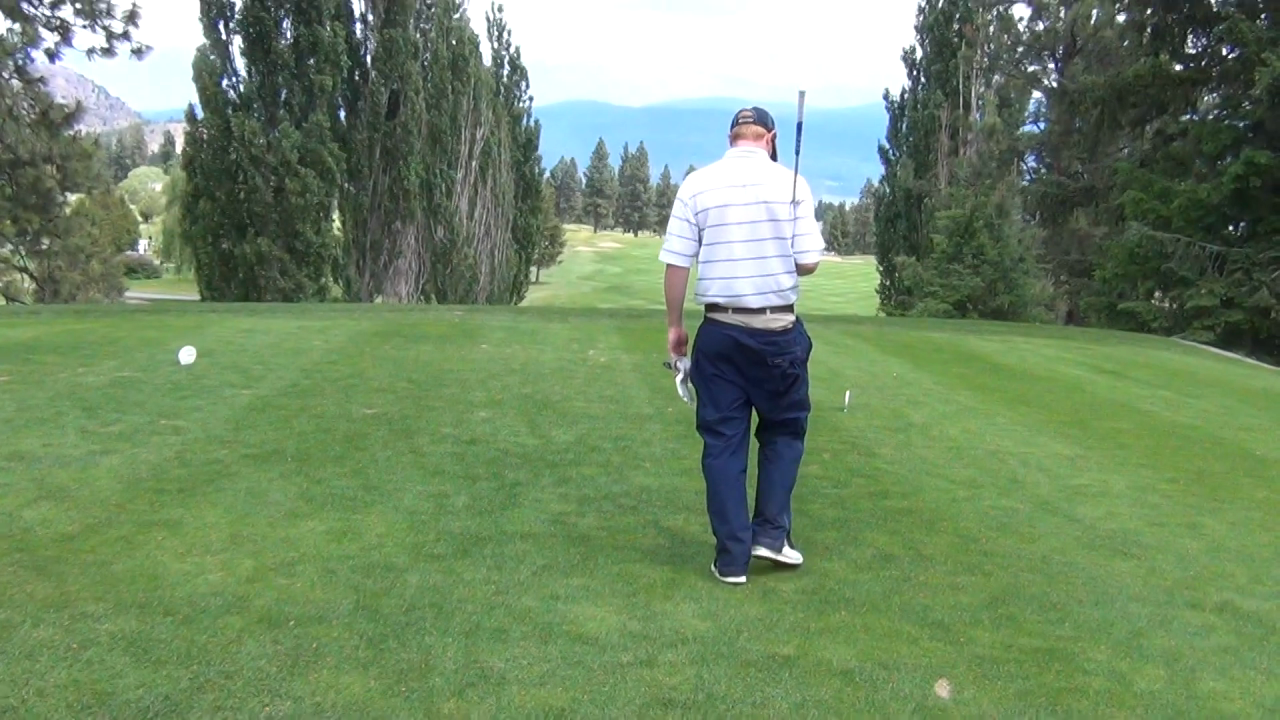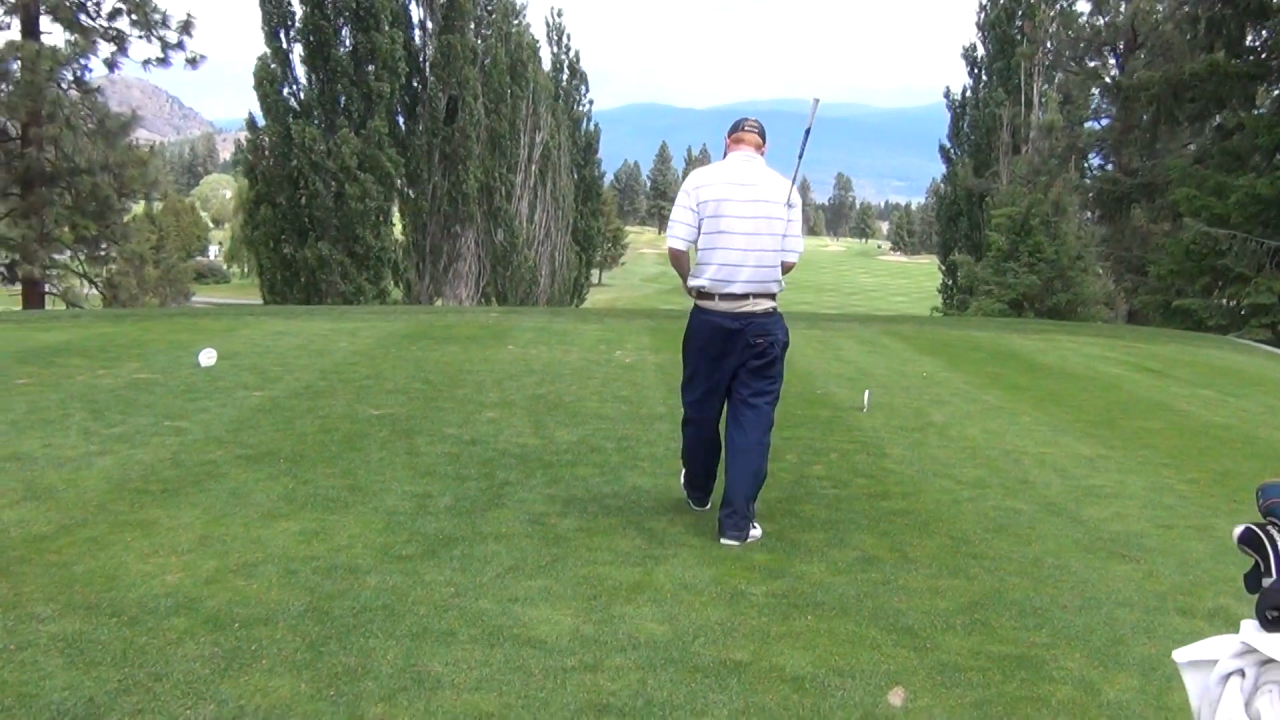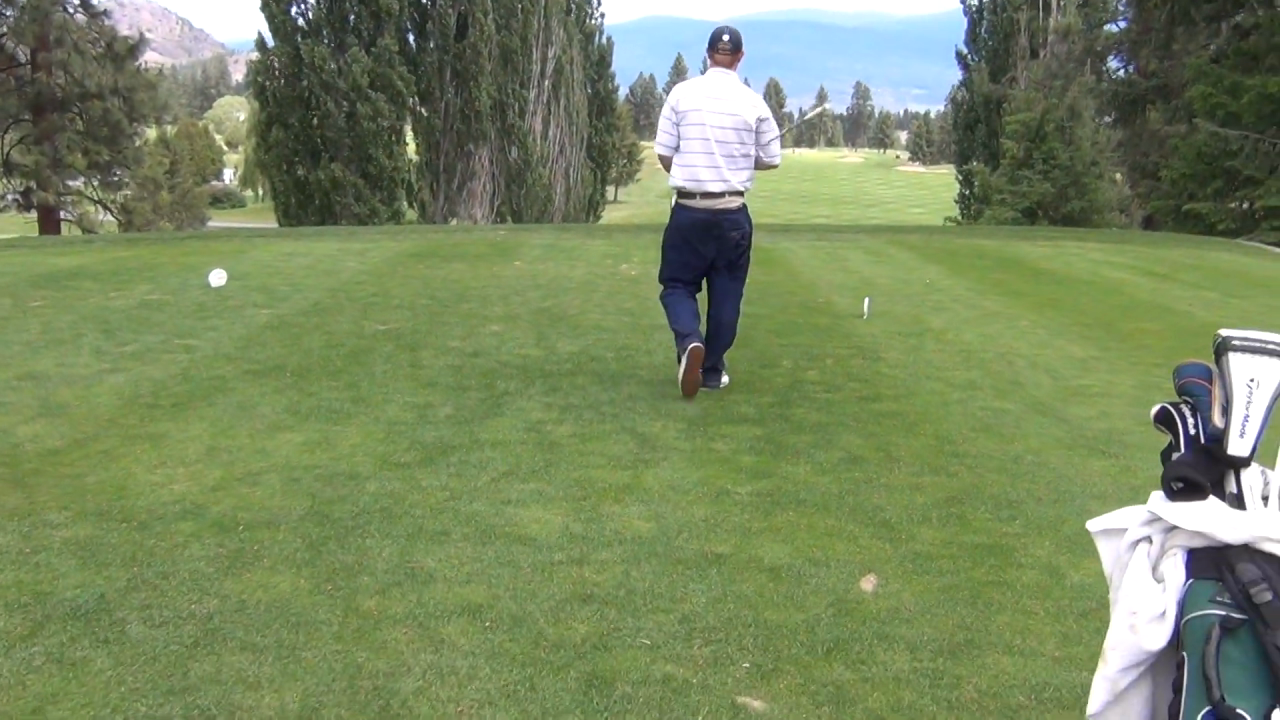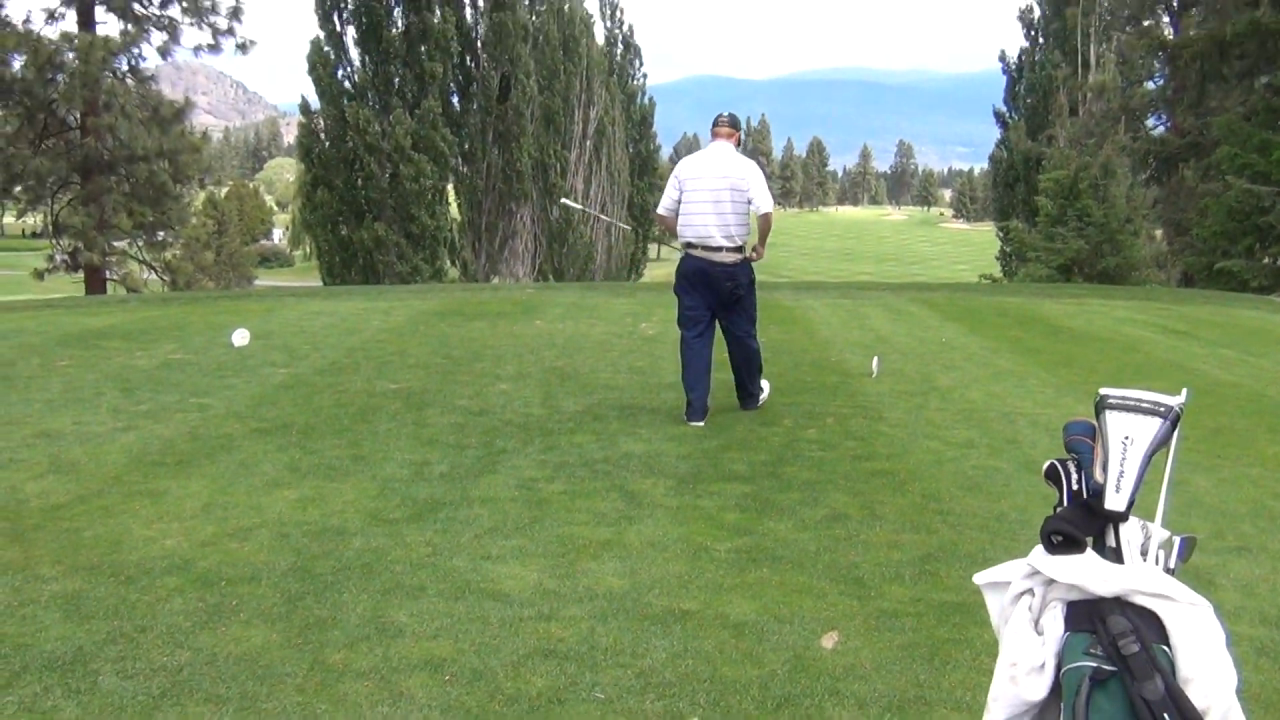
dt=1s
person 1, frame 1
left shoulder: (696, 184)
right shoulder: (791, 182)
left elbow: (677, 263)
right elbow: (808, 262)
left wrist: (674, 325)
left hip: (720, 331)
right hip: (778, 330)
left knee: (723, 442)
right knee: (784, 429)
left ankle: (732, 556)
right ankle: (771, 533)
person 1, frame 2
left shoulder: (700, 180)
right shoulder: (784, 188)
left elbow: (676, 247)
right elbow: (788, 261)
left hip: (709, 315)
right hip: (761, 318)
left knee: (701, 409)
right knee: (753, 418)
left ankle: (699, 490)
right ankle: (737, 521)
person 1, frame 3
left shoulder: (682, 93)
right shoulder: (754, 103)
left elbow: (664, 153)
right elbow: (771, 161)
left hip: (688, 210)
right hip: (732, 213)
left knee: (677, 286)
right knee: (726, 295)
left ankle: (690, 342)
right ankle: (713, 369)
person 1, frame 4
left shoulder: (686, 165)
right shoulder: (746, 166)
left elbow: (664, 213)
right elbow: (765, 212)
right wrist: (761, 245)
left hip: (693, 263)
right hip: (732, 264)
left knee: (694, 334)
right knee: (741, 333)
left ankle: (696, 408)
right ankle: (750, 395)
